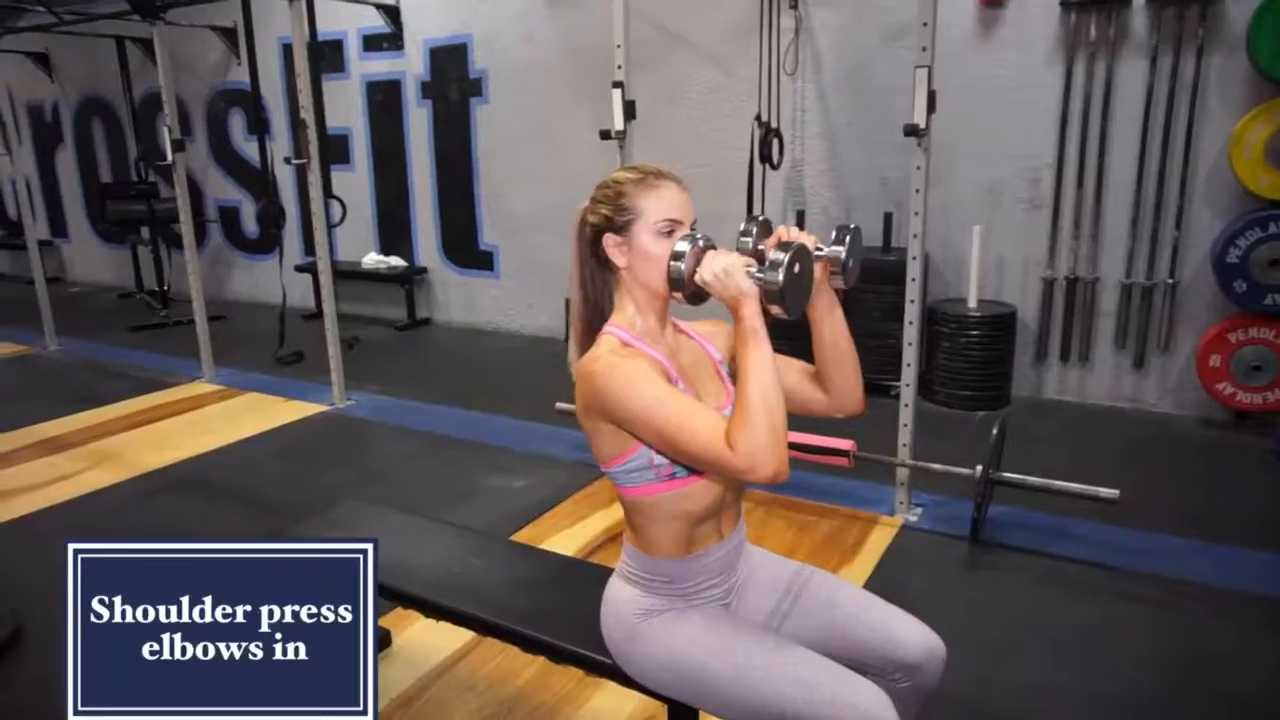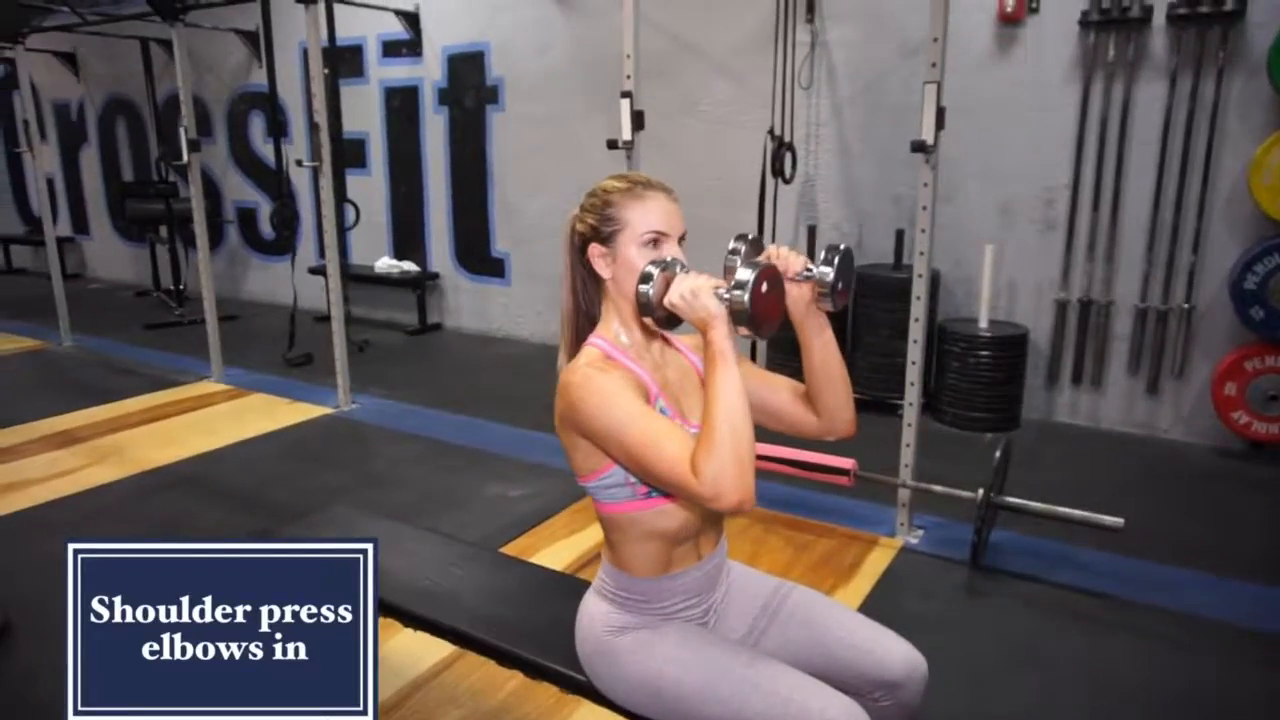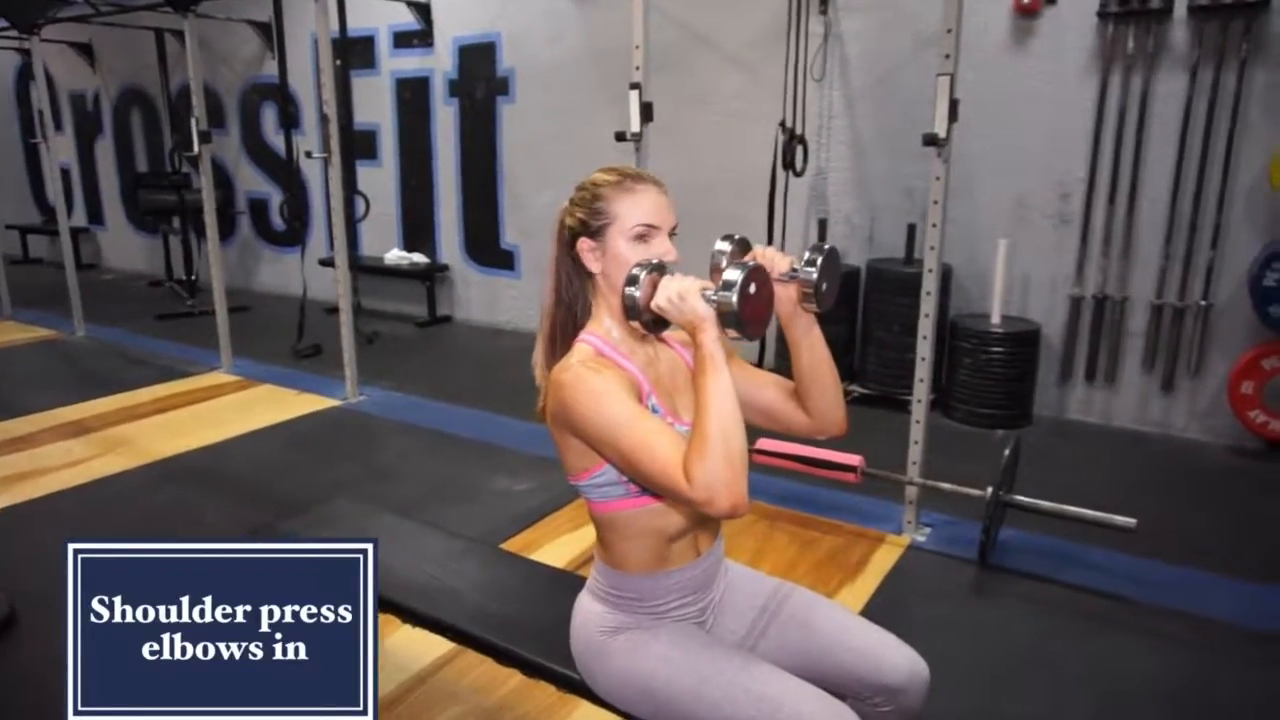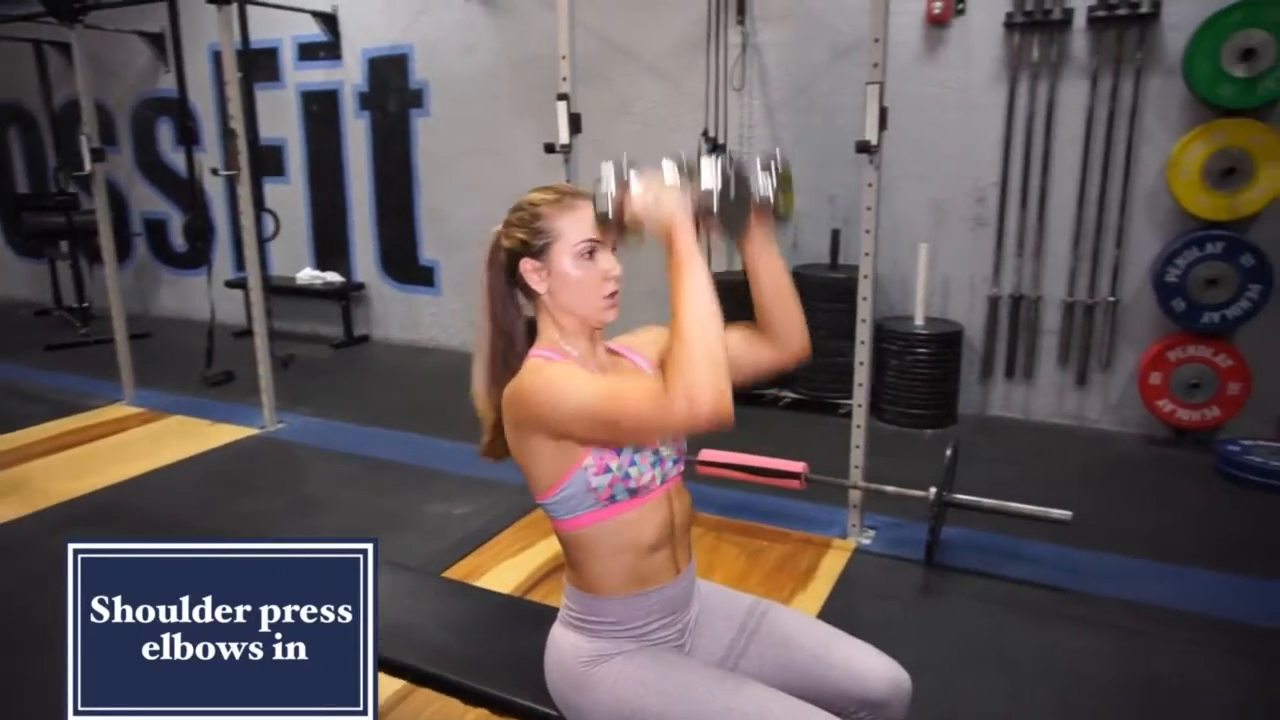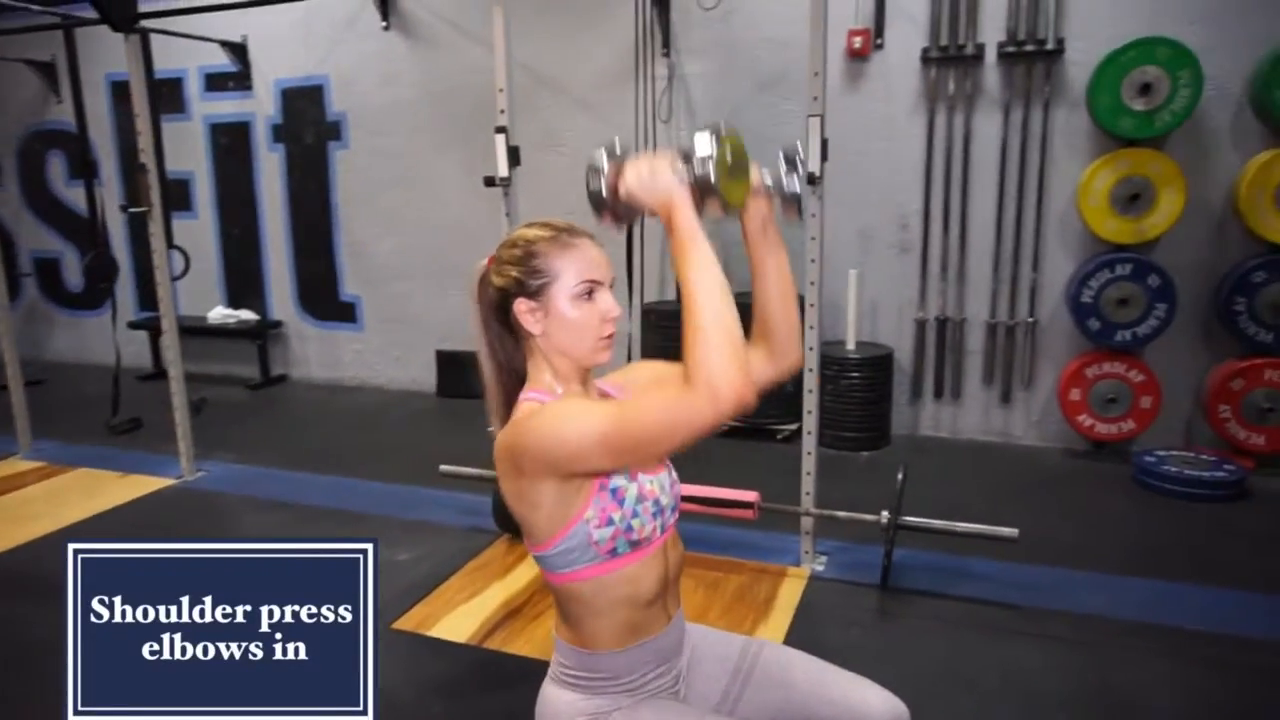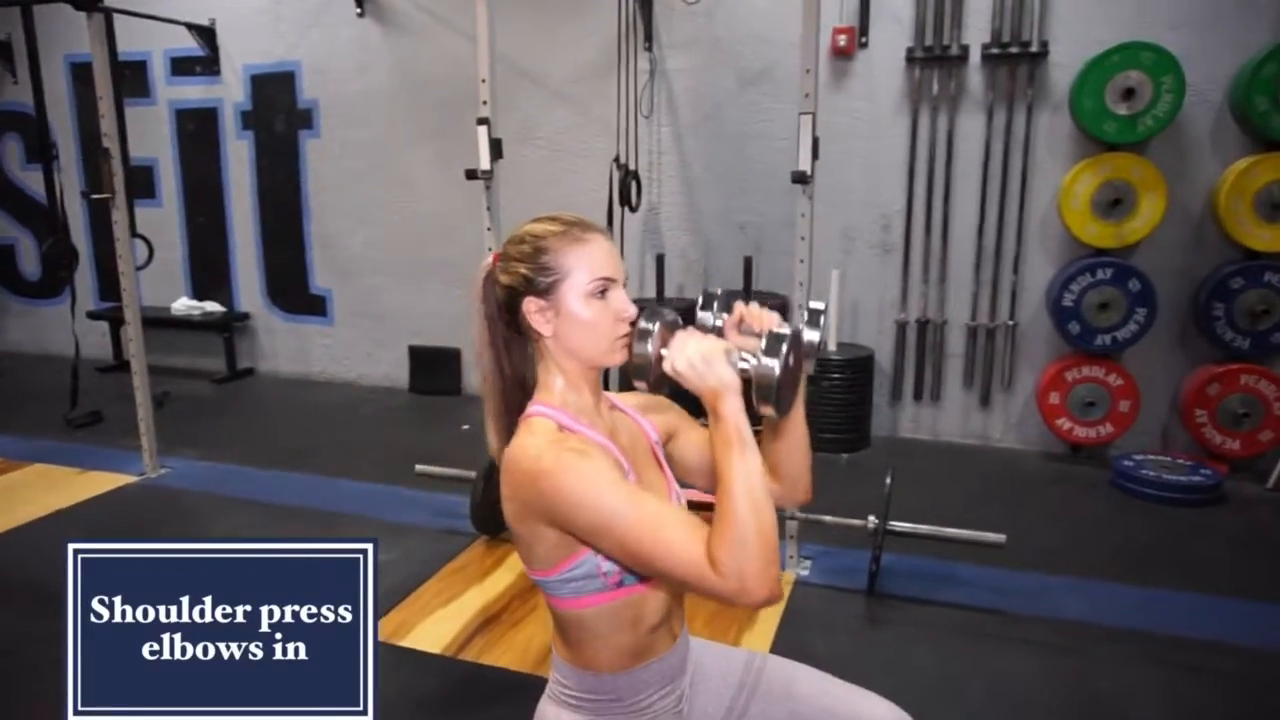
dt=0.7s
person 1, frame 1
left shoulder: (706, 339)
right shoulder: (609, 368)
left elbow: (842, 399)
right elbow: (761, 461)
left wrist: (817, 292)
right wrist: (747, 311)
left hip: (738, 573)
right hip: (663, 610)
left knee: (918, 656)
person 1, frame 2
left shoulder: (692, 352)
right shoulder: (590, 381)
left elbow: (833, 421)
right elbow: (728, 490)
left wrist: (806, 313)
right wrist: (718, 333)
left hip: (719, 590)
right hip: (640, 627)
left knee: (900, 673)
person 1, frame 3
left shoulder: (681, 349)
right shoulder: (581, 378)
left elbow: (824, 419)
right elbow: (721, 493)
left wrist: (792, 313)
right wrist: (707, 335)
left hip: (718, 590)
right hip: (636, 627)
person 1, frame 4
left shoulder: (637, 354)
right shoulder: (540, 388)
left elbow: (787, 345)
right elbow: (703, 404)
left wrist: (753, 229)
right wrist: (680, 235)
left hip: (692, 613)
right hip: (612, 653)
person 1, frame 5
left shoulder: (624, 390)
right shoulder: (536, 436)
left elbow: (777, 358)
right elbow: (721, 392)
left wrist: (758, 222)
right wrist: (677, 213)
left hip: (682, 657)
person 1, frame 6
left shoulder: (641, 414)
right shoulder: (546, 460)
left elbow: (789, 487)
right elbow: (750, 581)
right wrist: (723, 398)
left hip: (684, 669)
